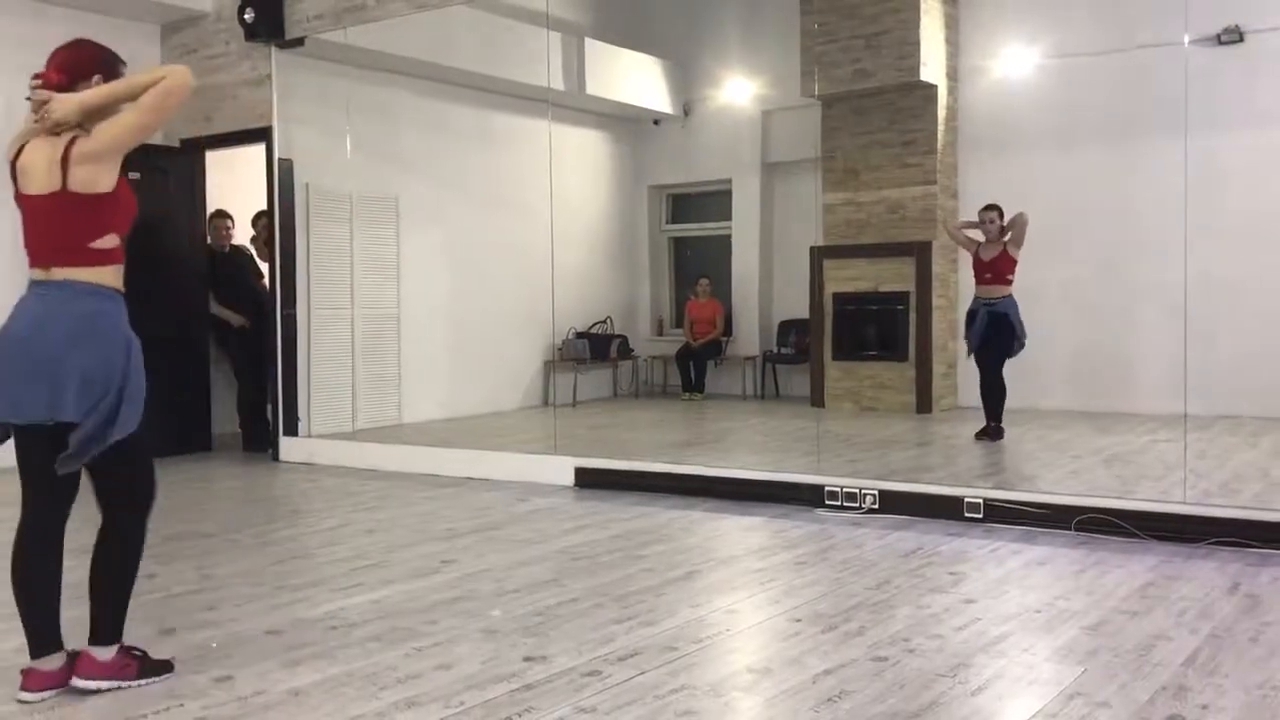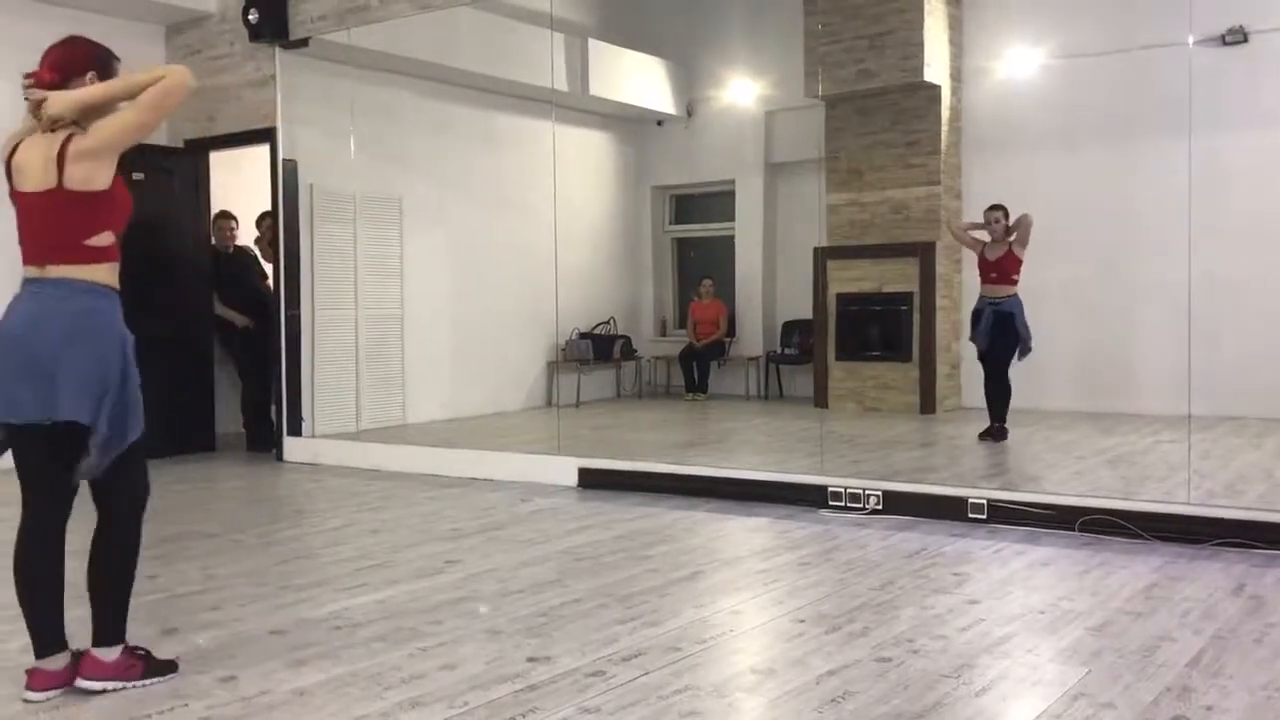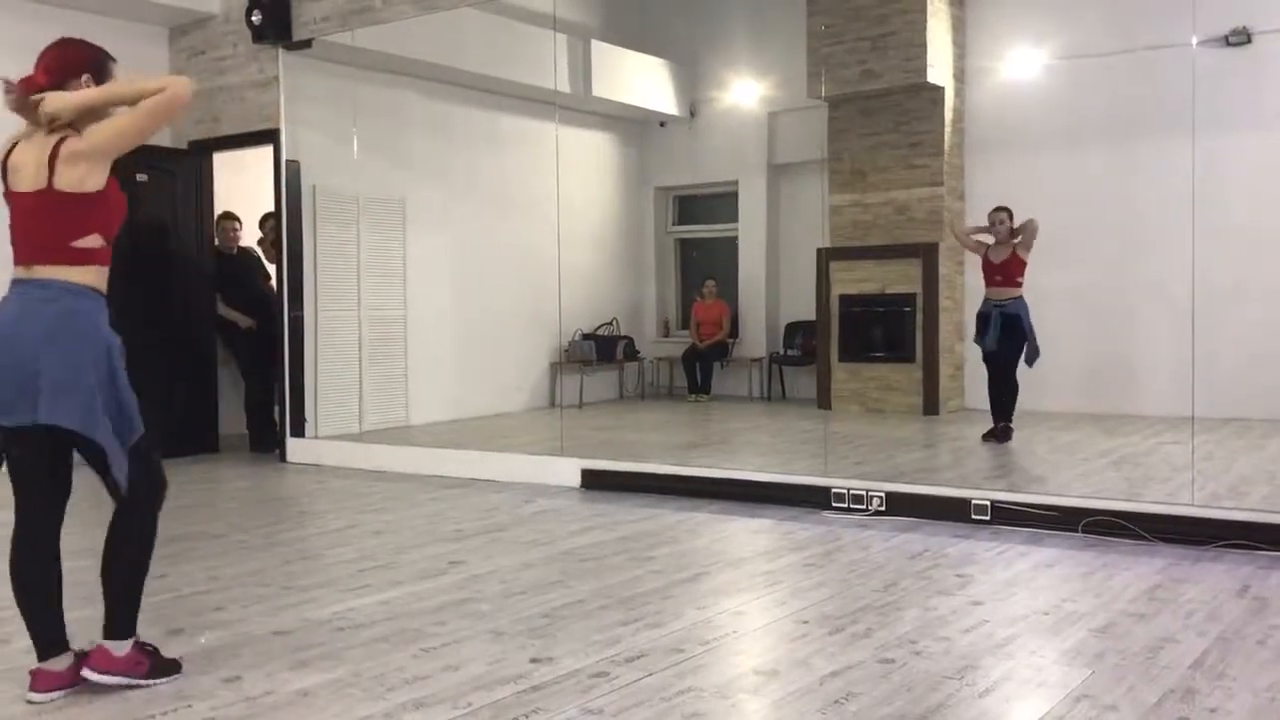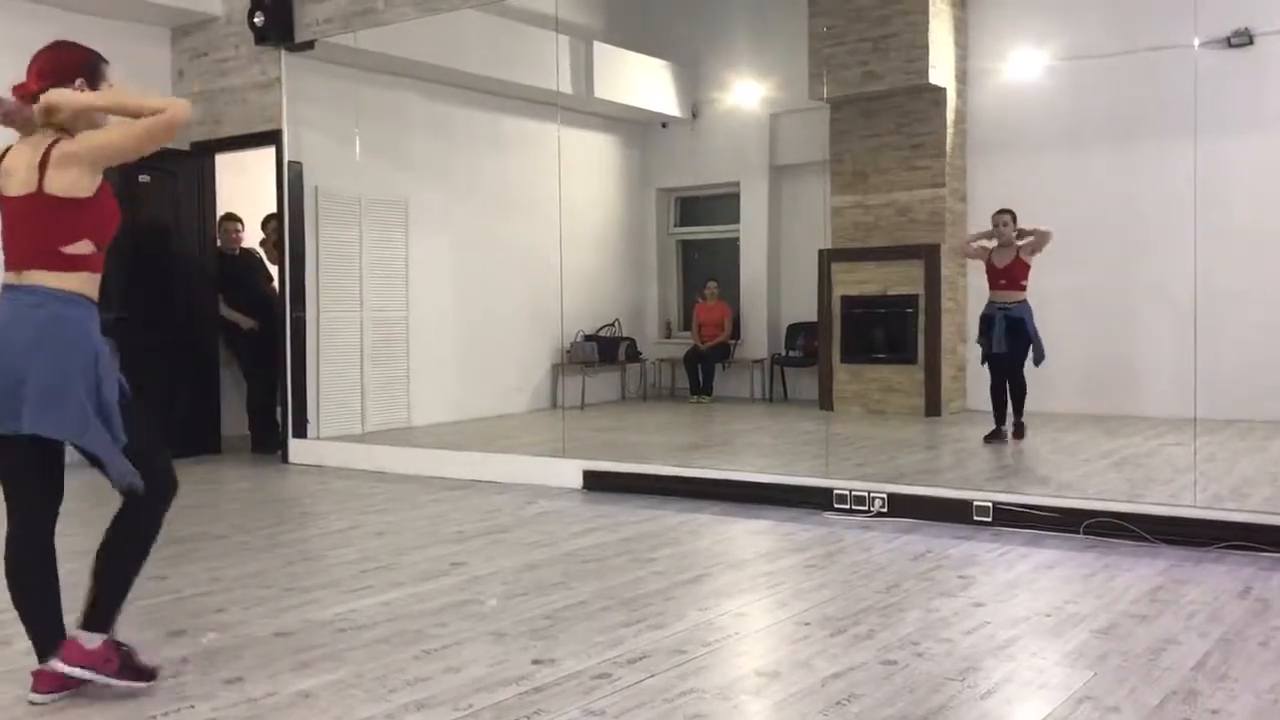
dt=0.1s
person 1, frame 1
right shoulder: (95, 149)
right elbow: (178, 79)
right wrist: (87, 105)
right hip: (89, 330)
right knee: (129, 495)
right ankle: (104, 653)
person 1, frame 2
right shoulder: (91, 147)
right elbow: (178, 80)
right wrist: (84, 102)
right hip: (84, 328)
right knee: (123, 497)
right ankle: (108, 654)
person 1, frame 3
right shoulder: (86, 146)
right elbow: (179, 90)
right wrist: (83, 101)
right hip: (70, 331)
right knee: (141, 487)
right ankle: (119, 646)
person 1, frame 4
right shoulder: (77, 153)
right elbow: (176, 114)
right wrist: (84, 105)
right hip: (59, 337)
right knee: (153, 484)
left ankle: (53, 661)
right ankle: (91, 640)
person 2, frame 1
left shoulder: (243, 252)
right shoulder: (204, 259)
left elbow: (261, 283)
right elbow: (207, 300)
left wrist: (272, 307)
right wrist: (231, 316)
left hip: (262, 321)
right hip: (234, 327)
left knee: (266, 377)
right knee: (249, 380)
left ankle: (264, 434)
right ankle: (254, 438)
person 2, frame 2
left shoulder: (247, 253)
right shoulder: (209, 260)
left elbow: (265, 284)
right elbow: (211, 300)
left wrist: (276, 308)
right wrist: (235, 317)
left hip: (266, 322)
right hip: (239, 328)
left knee: (271, 378)
right knee: (253, 381)
left ankle: (267, 434)
right ankle: (259, 438)
person 2, frame 3
left shoulder: (250, 254)
right shoulder: (212, 261)
left elbow: (268, 285)
right elbow: (214, 301)
left wrist: (279, 309)
right wrist: (239, 318)
left hip: (269, 323)
right hip: (242, 329)
left knee: (273, 378)
right knee: (256, 381)
left ankle: (269, 434)
right ankle: (261, 438)
person 2, frame 4
left shoulder: (252, 255)
right shoulder: (214, 262)
left elbow: (271, 286)
right elbow: (216, 303)
left wrist: (282, 310)
right wrist: (241, 319)
left hip: (272, 324)
right hip: (244, 330)
left knee: (275, 379)
right knee: (258, 383)
left ankle: (271, 435)
right ankle: (263, 439)
person 3, frame 1
left shoulder: (1011, 247)
right shoulder: (975, 247)
left elbow: (1022, 218)
right elbow: (951, 228)
left wrist: (1005, 231)
right wrist: (977, 225)
left hip: (1004, 311)
right hip: (979, 311)
left knee: (994, 369)
right knee: (984, 370)
left ankle: (997, 424)
right ankle: (990, 422)
person 3, frame 2
left shoulder: (1017, 247)
right shoulder: (981, 247)
left elbow: (1027, 220)
right elbow: (955, 229)
left wrist: (1010, 231)
right wrist: (983, 226)
left hip: (1009, 311)
right hip: (984, 311)
left knee: (1000, 369)
right knee: (989, 370)
left ankle: (1001, 424)
right ankle: (994, 423)
person 3, frame 3
left shoulder: (1020, 249)
right shoulder: (984, 249)
left elbow: (1033, 225)
right elbow: (958, 232)
left wrist: (1014, 232)
right wrist: (984, 231)
left hip: (1014, 313)
right hip: (989, 313)
left knee: (1007, 371)
right knee: (993, 372)
left ankle: (1005, 424)
right ankle: (997, 425)
person 3, frame 4
left shoulder: (1025, 252)
right shoulder: (987, 253)
left elbow: (1047, 236)
right elbow: (960, 246)
left wrist: (1024, 234)
right wrist: (986, 235)
left hip: (1018, 316)
right hip: (992, 316)
left knee: (1014, 372)
right knee: (997, 375)
left ankle: (1018, 420)
right ankle: (999, 426)
